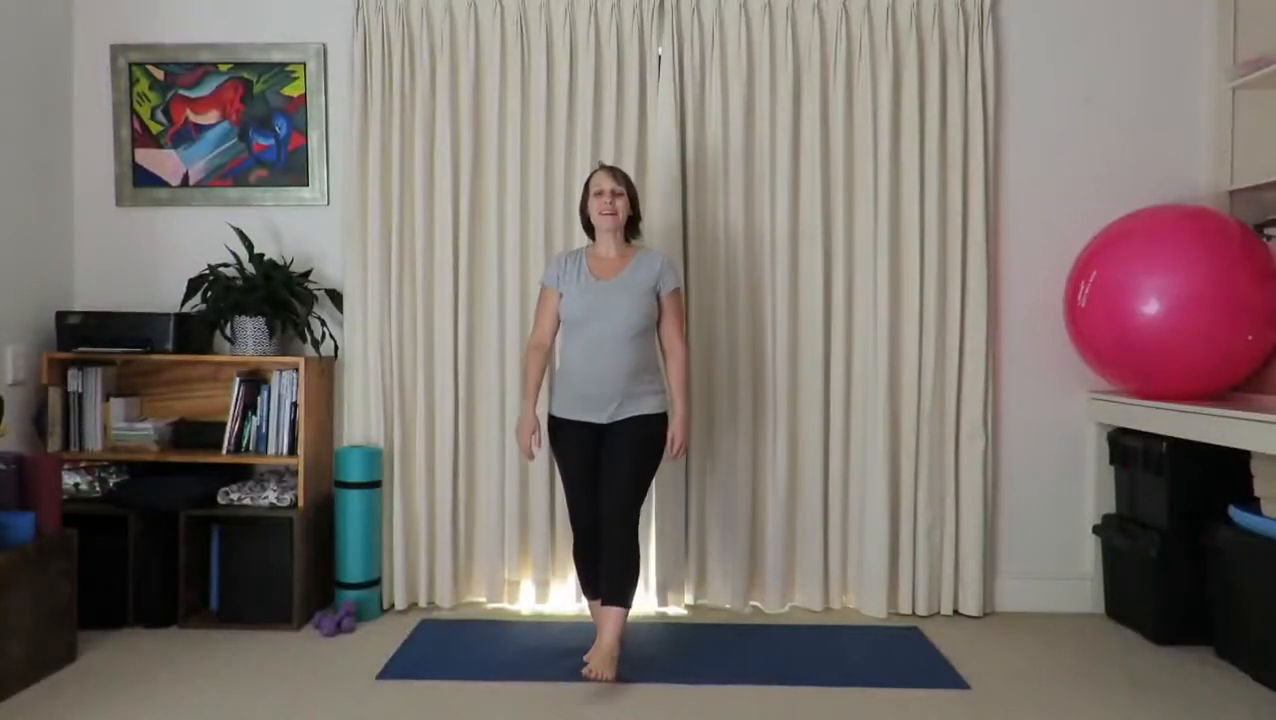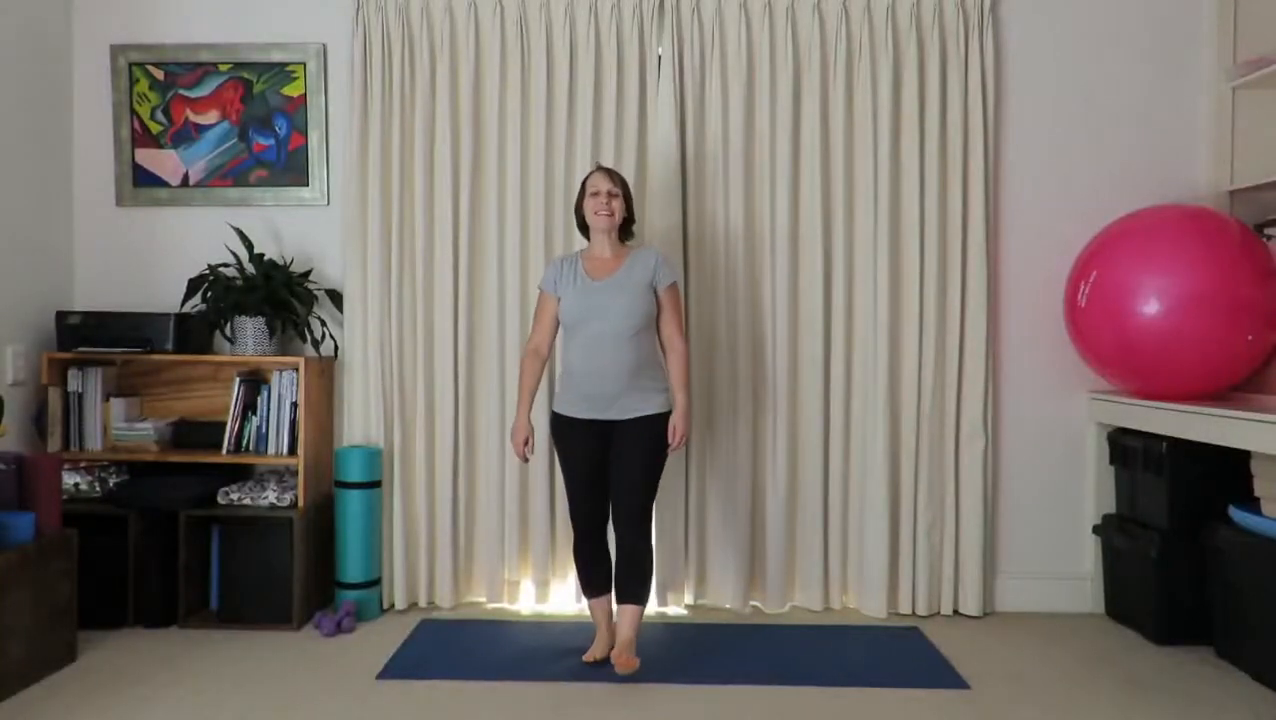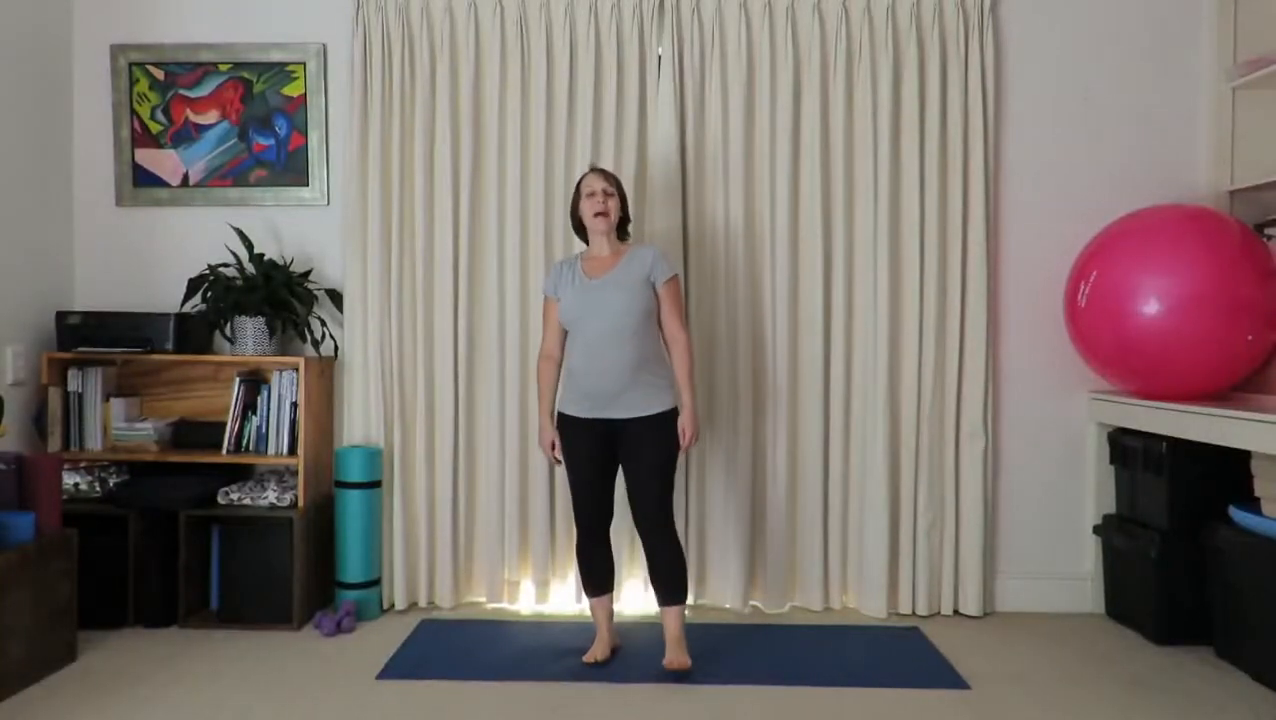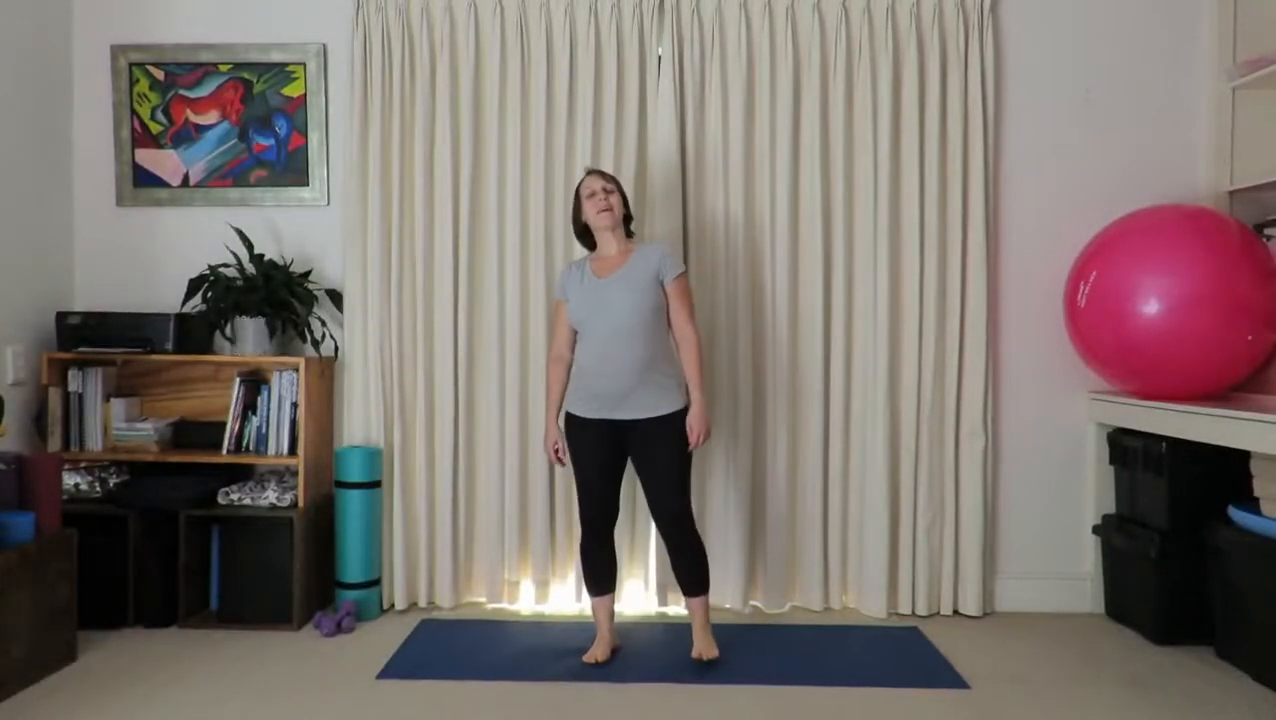
dt=0.2s
person 1, frame 1
left shoulder: (657, 267)
right shoulder: (563, 267)
left elbow: (674, 348)
right elbow: (539, 342)
left wrist: (679, 414)
right wrist: (527, 409)
left hip: (637, 417)
right hip: (572, 419)
left knee: (618, 520)
right knee: (584, 527)
left ankle: (610, 645)
right ankle: (603, 630)
person 1, frame 2
left shoulder: (653, 264)
right shoulder: (560, 270)
left elbow: (674, 342)
right elbow: (538, 346)
left wrist: (681, 407)
right wrist: (522, 414)
left hip: (642, 415)
right hip: (575, 417)
left knee: (631, 521)
right knee: (587, 524)
left ankle: (627, 637)
right ankle: (602, 631)
person 1, frame 3
left shoulder: (650, 261)
right shoulder: (561, 273)
left elbow: (677, 337)
right elbow: (551, 353)
left wrist: (688, 406)
right wrist: (546, 418)
left hip: (648, 415)
right hip: (581, 418)
left knee: (654, 521)
right knee: (591, 524)
left ankle: (675, 635)
right ankle: (604, 633)
person 1, frame 4
left shoulder: (658, 259)
right shoulder: (571, 276)
left elbow: (686, 335)
right elbow: (560, 355)
left wrist: (698, 402)
right wrist: (552, 420)
left hip: (658, 415)
right hip: (589, 419)
left knee: (674, 518)
right knee: (595, 524)
left ankle: (701, 627)
right ankle: (604, 633)
